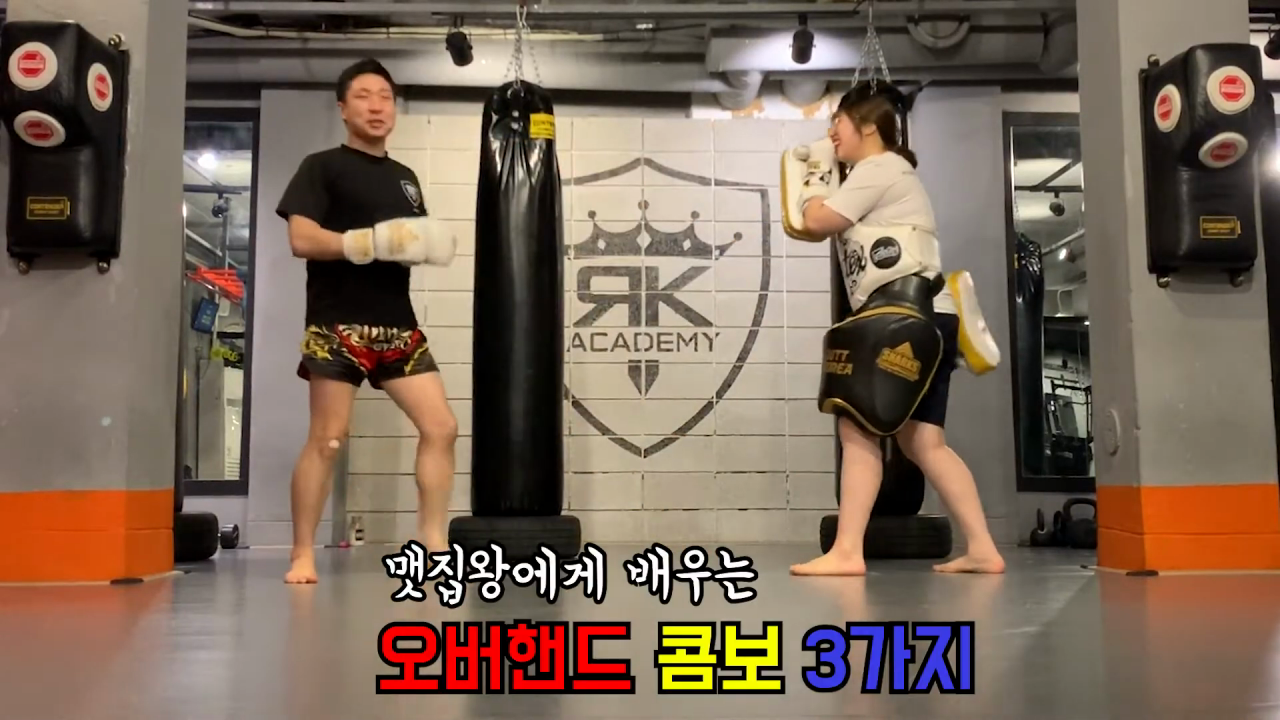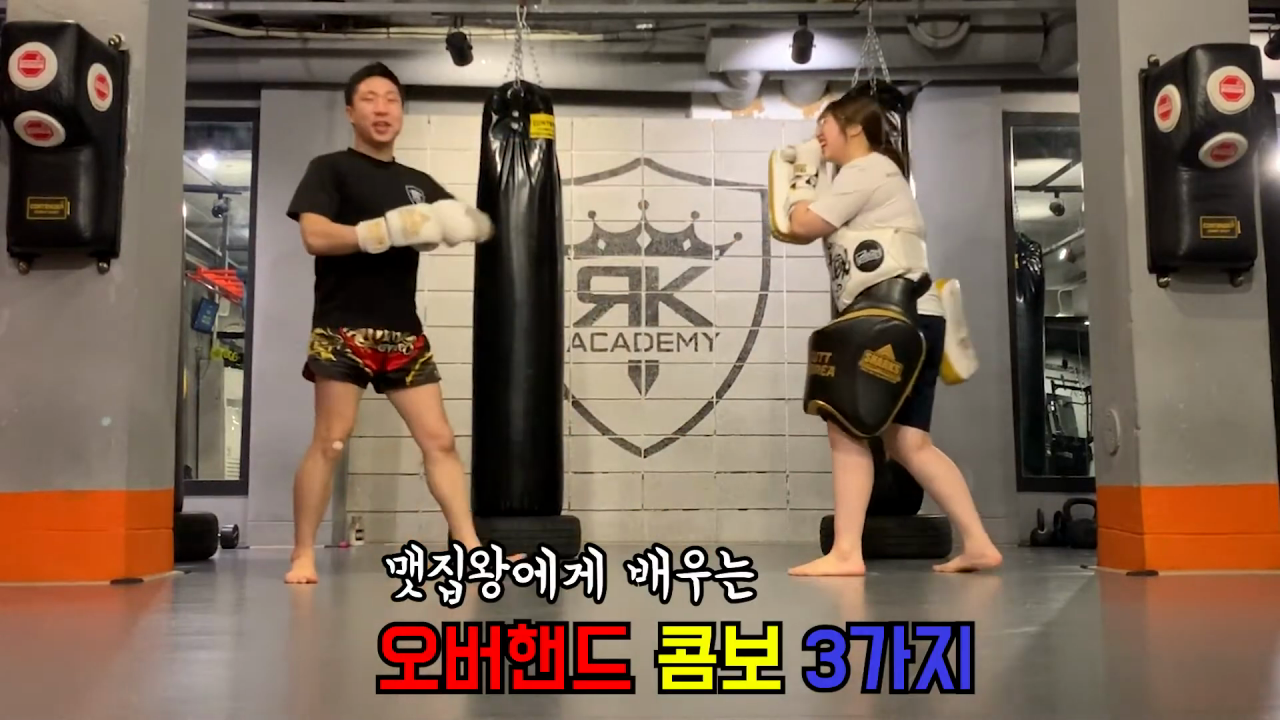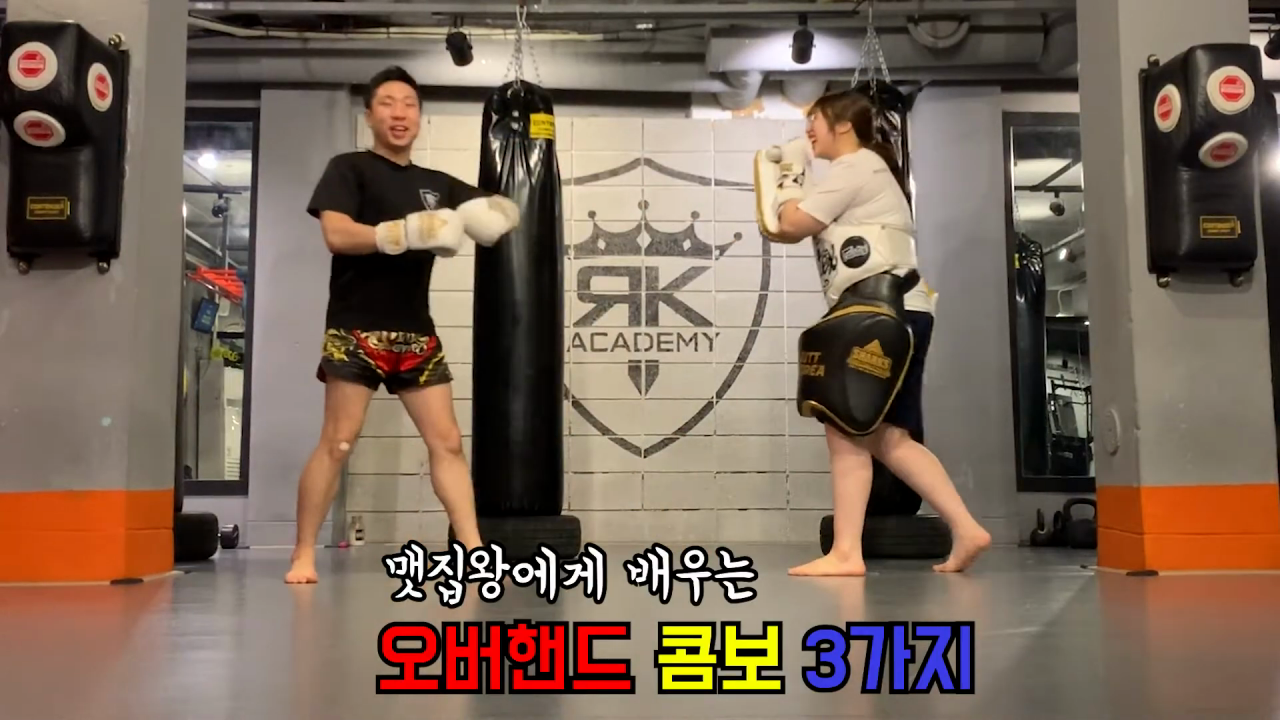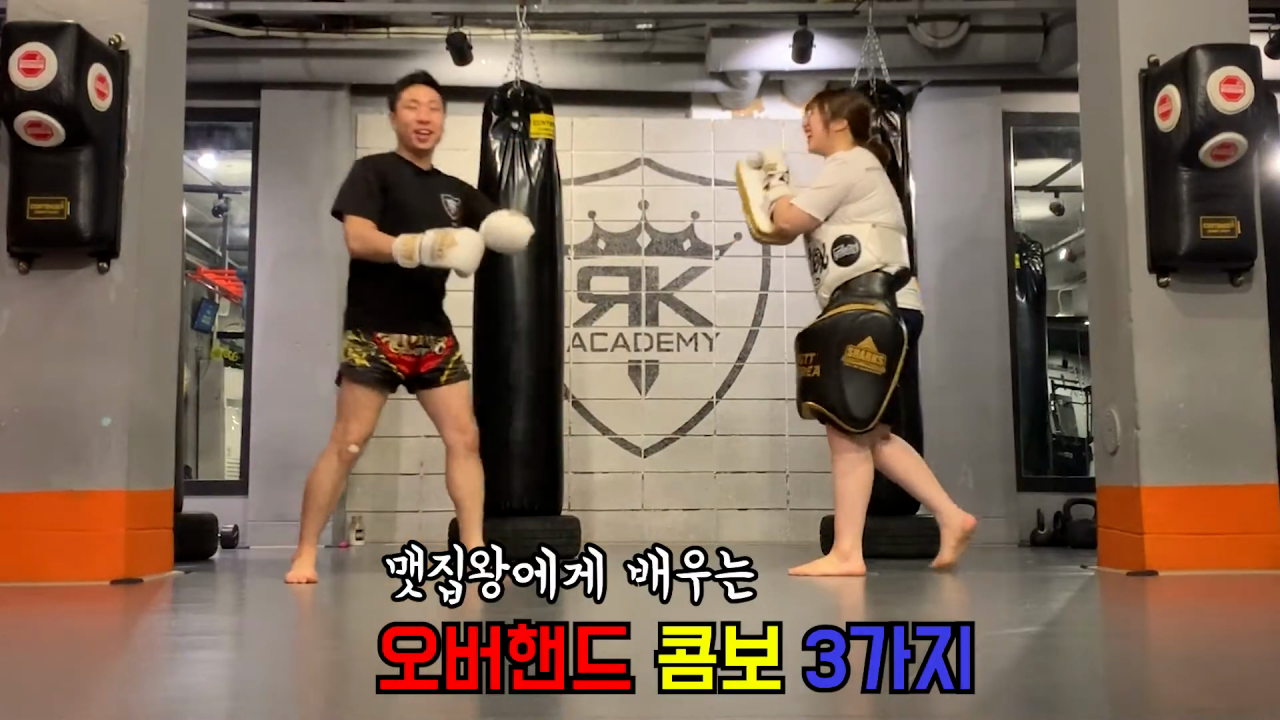
dt=0.1s
person 1, frame 1
left shoulder: (405, 177)
right shoulder: (322, 167)
left elbow: (410, 245)
right elbow: (302, 240)
left wrist: (431, 245)
right wrist: (376, 241)
left hip: (399, 329)
right hip: (336, 326)
left knee: (441, 428)
right knee: (327, 440)
left ankle: (433, 540)
right ankle: (303, 553)
person 1, frame 2
left shoulder: (416, 182)
right shoulder: (329, 169)
left elbow: (472, 221)
right elbow: (315, 236)
left wrist: (464, 224)
right wrist: (389, 230)
left hip: (404, 333)
right hip: (343, 329)
left knee: (439, 440)
right knee: (331, 442)
left ankle: (471, 551)
right ankle: (303, 555)
person 1, frame 3
left shoulder: (435, 184)
right shoulder: (348, 169)
left elbow: (502, 211)
right elbow: (337, 234)
left wrist: (490, 217)
right wrist: (407, 232)
left hip: (416, 334)
right hip: (357, 331)
left knee: (447, 441)
right knee: (338, 442)
left ankle: (473, 551)
right ankle: (304, 555)
person 1, frame 4
left shoulder: (455, 190)
right shoulder: (373, 171)
left elbow: (510, 235)
right elbow: (358, 238)
left wrist: (514, 232)
right wrist: (425, 248)
left hip: (433, 335)
right hip: (375, 332)
left knee: (464, 438)
right knee: (348, 443)
left ankle: (474, 552)
right ankle: (305, 553)
person 2, frame 1
left shoulder: (879, 169)
right shoulder: (889, 175)
left elbow: (816, 220)
left wrist: (816, 173)
left knee: (857, 426)
right knee: (922, 440)
left ankle: (846, 550)
right ankle: (982, 548)
person 2, frame 2
left shoulder: (863, 172)
right shoulder: (879, 176)
left elbow: (802, 225)
right hip: (910, 319)
left knee: (848, 430)
right knee: (909, 441)
left ankle: (846, 553)
right ankle: (976, 543)
person 2, frame 3
left shoulder: (852, 168)
right shoulder: (870, 171)
left elbow: (790, 224)
left wrist: (789, 177)
left hip: (883, 316)
right hip: (894, 316)
left knee: (846, 431)
right knee: (889, 440)
left ankle: (846, 552)
right ankle: (965, 530)
person 2, frame 4
left shoulder: (848, 166)
right shoulder: (860, 171)
left elbow: (788, 223)
left wrist: (772, 184)
right wrist: (827, 329)
left hip: (872, 312)
right hip: (878, 313)
left knee: (846, 430)
right knee: (870, 433)
left ankle: (846, 553)
right ankle: (951, 518)
